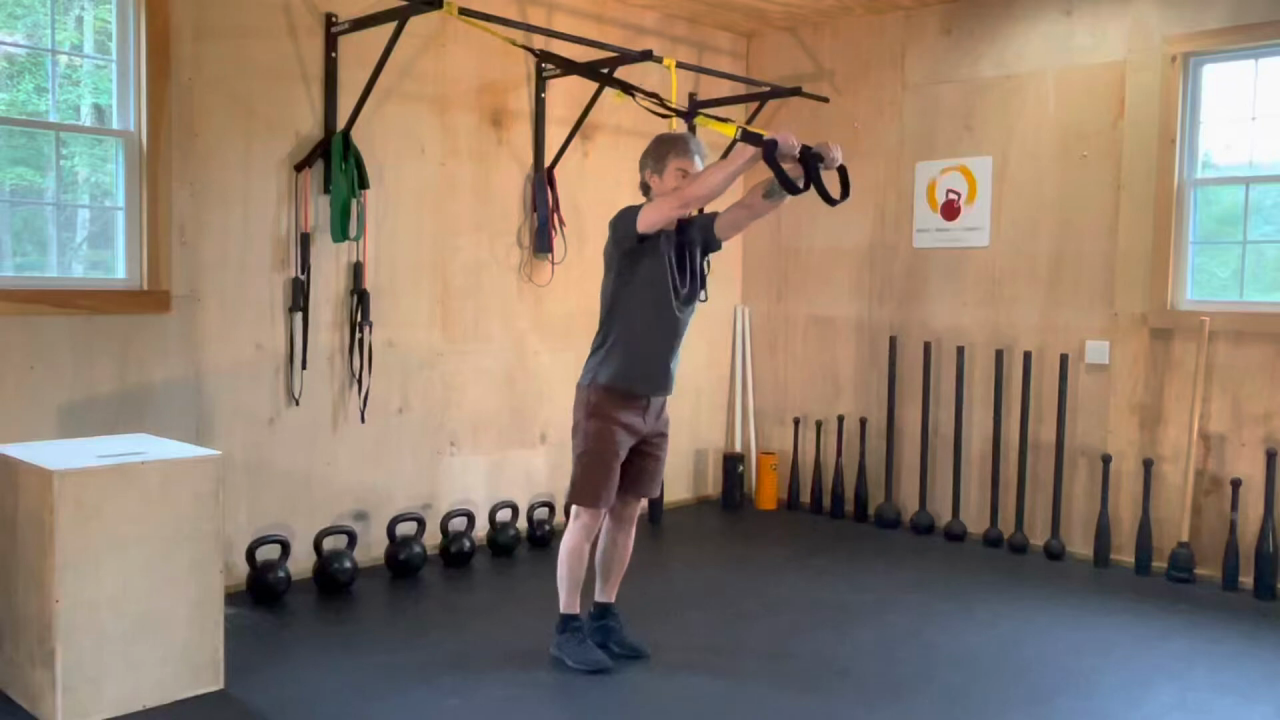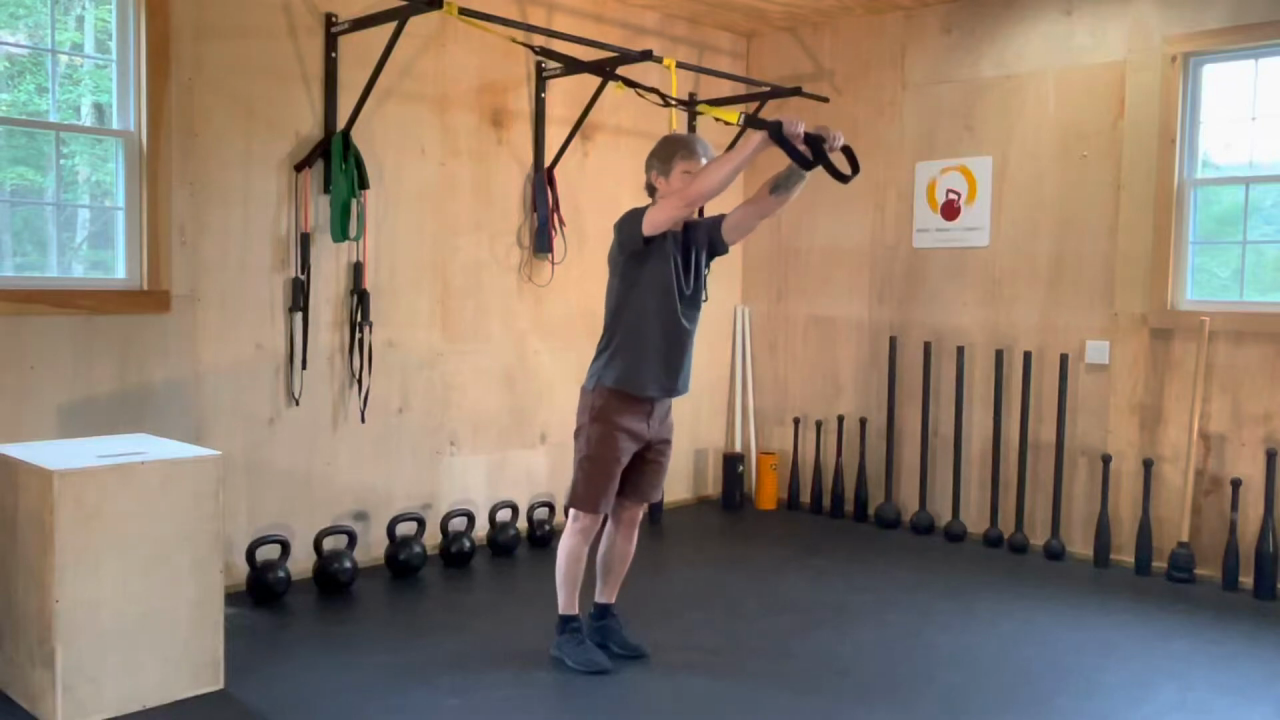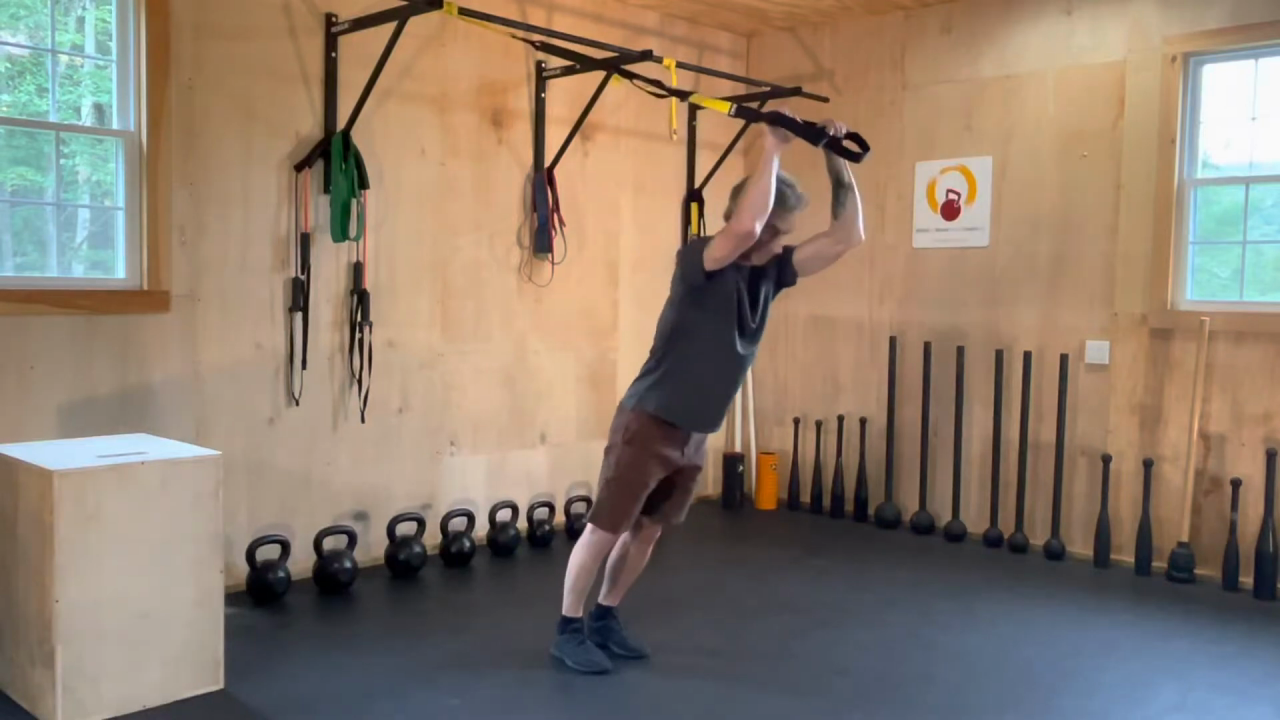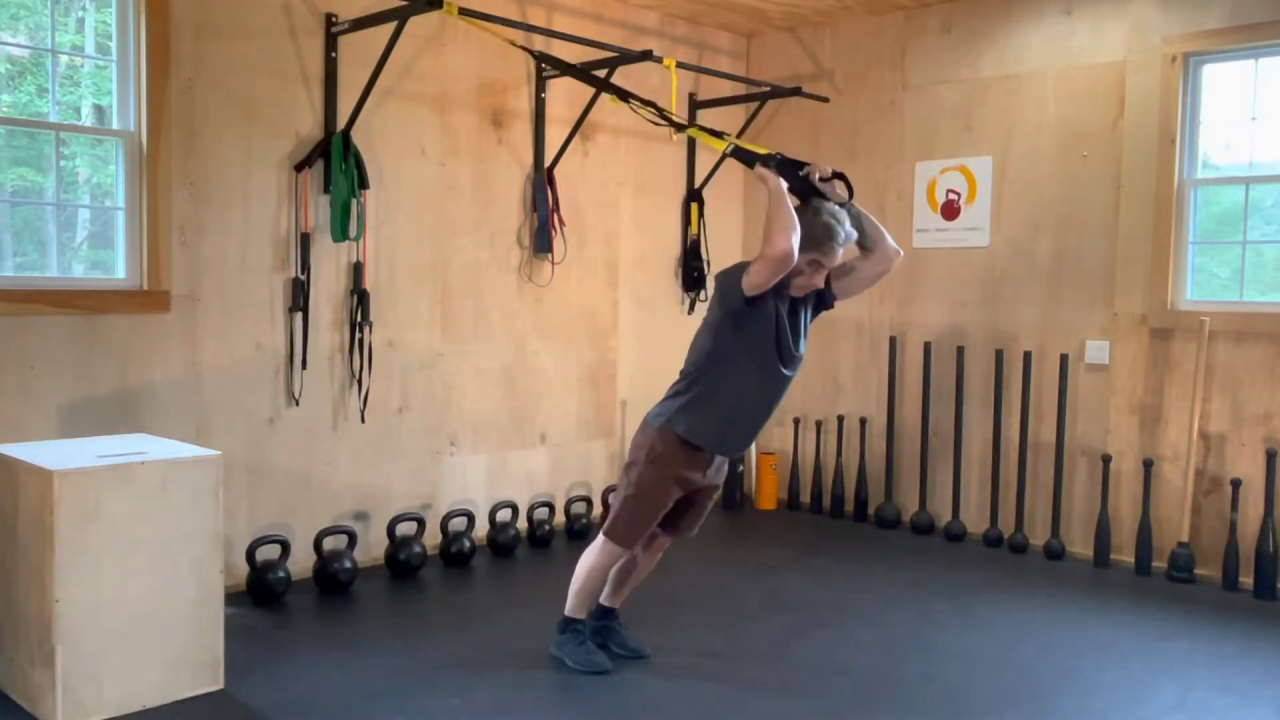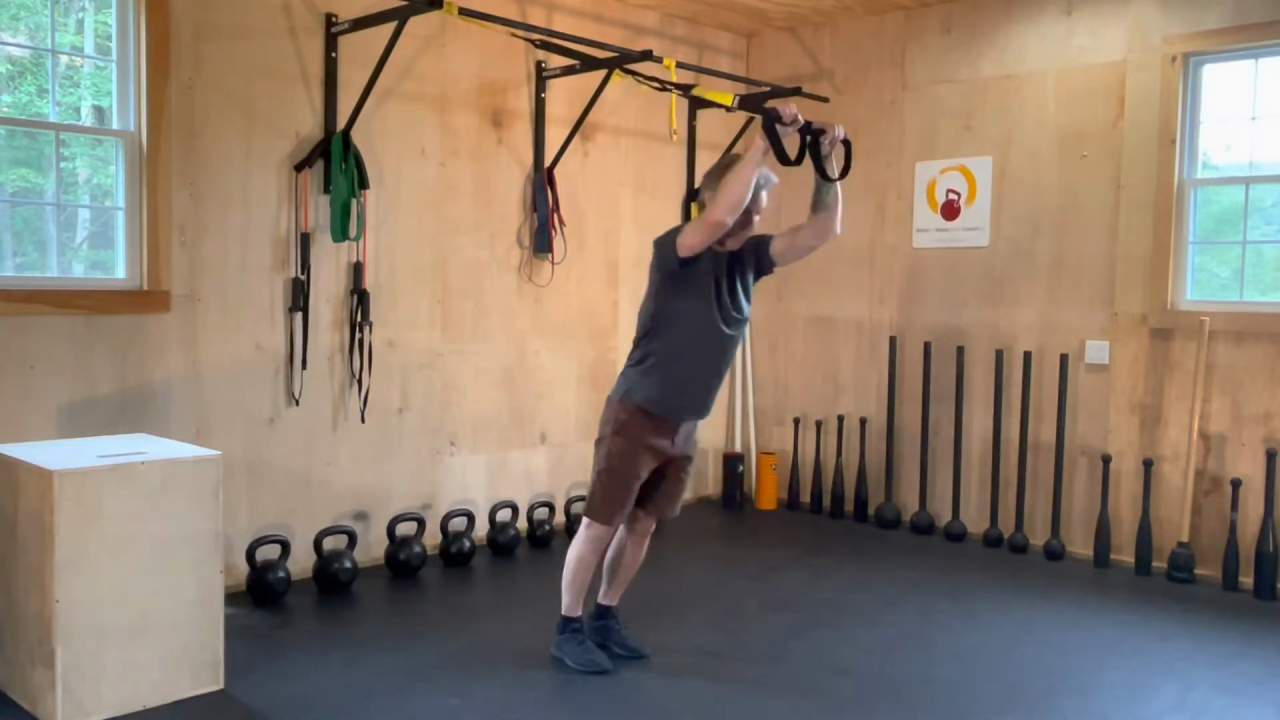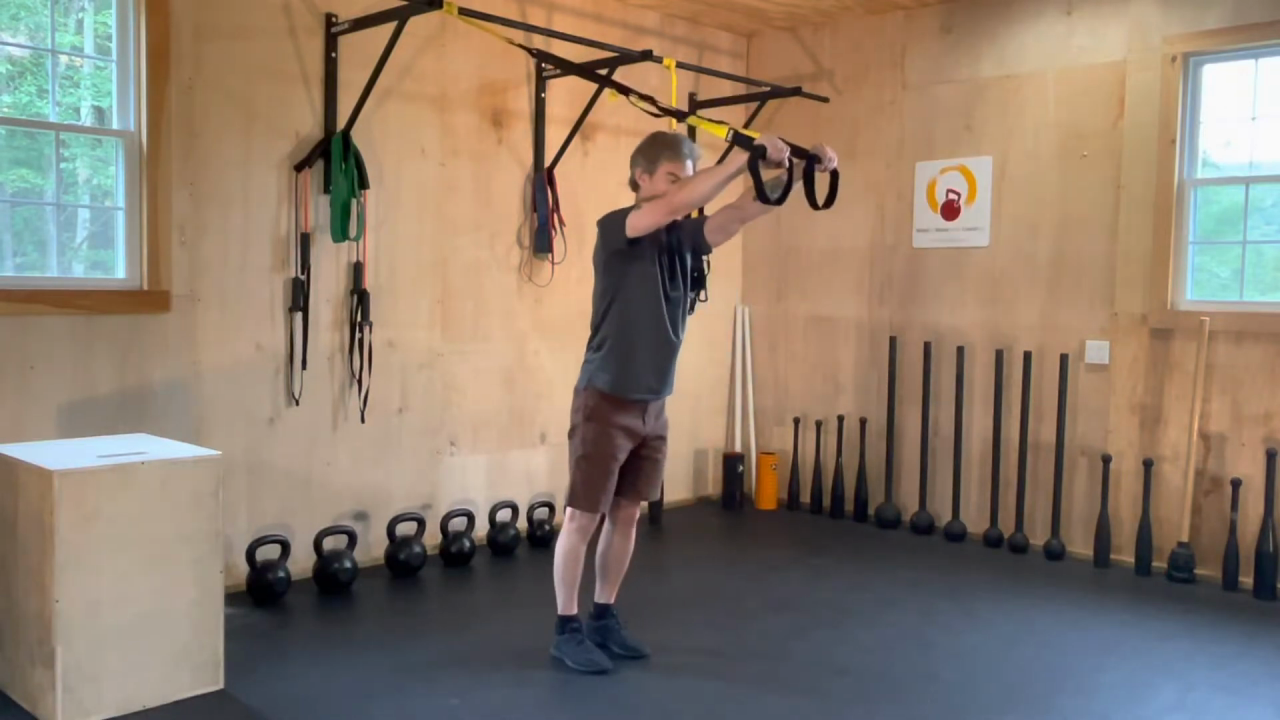
dt=0.7s
person 1, frame 1
left shoulder: (694, 234)
right shoulder: (629, 227)
left elbow: (755, 205)
right elbow: (688, 197)
left wrist: (803, 167)
right wrist: (755, 150)
left hip: (654, 401)
right hip: (607, 397)
left knee: (627, 513)
right knee: (589, 515)
left ankle: (604, 618)
right ankle: (568, 629)
person 1, frame 2
left shoulder: (699, 237)
right shoulder: (634, 230)
left elbow: (762, 205)
right elbow: (693, 197)
left wrist: (806, 159)
right wrist: (758, 140)
left hip: (659, 405)
right hip: (612, 401)
left knee: (628, 516)
right knee: (586, 518)
left ankle: (603, 618)
right ankle: (567, 629)
person 1, frame 3
left shoulder: (771, 270)
right shoulder: (700, 260)
left elbow: (846, 235)
right elbow: (743, 228)
left wrist: (837, 162)
right wrist: (772, 151)
left hip: (694, 435)
right hip: (647, 424)
left knee: (646, 531)
right knee: (605, 530)
left ankle: (604, 620)
right ankle: (568, 630)
person 1, frame 4
left shoulder: (809, 295)
right shoulder: (739, 286)
left elbow: (885, 255)
right elbow: (781, 251)
left wrist: (836, 199)
right wrist: (775, 186)
left hip: (716, 456)
right hip: (670, 442)
left knee: (655, 542)
right knee: (617, 541)
left ankle: (605, 620)
right ankle: (569, 631)
person 1, frame 5
left shoulder: (747, 259)
right shoulder: (675, 252)
left elbow: (822, 229)
right elbow: (716, 216)
left wrist: (825, 161)
right wrist: (762, 142)
left hip: (684, 425)
right hip: (636, 418)
left knee: (641, 526)
right knee: (599, 527)
left ankle: (604, 620)
right ankle: (567, 630)
person 1, frame 6
left shoulder: (683, 237)
right shoulder: (615, 230)
left elbow: (746, 210)
right elbow: (673, 205)
right wrist: (745, 157)
left hip: (652, 405)
right hip: (604, 402)
left knee: (625, 516)
right knee: (583, 518)
left ankle: (604, 619)
right ankle: (567, 630)
